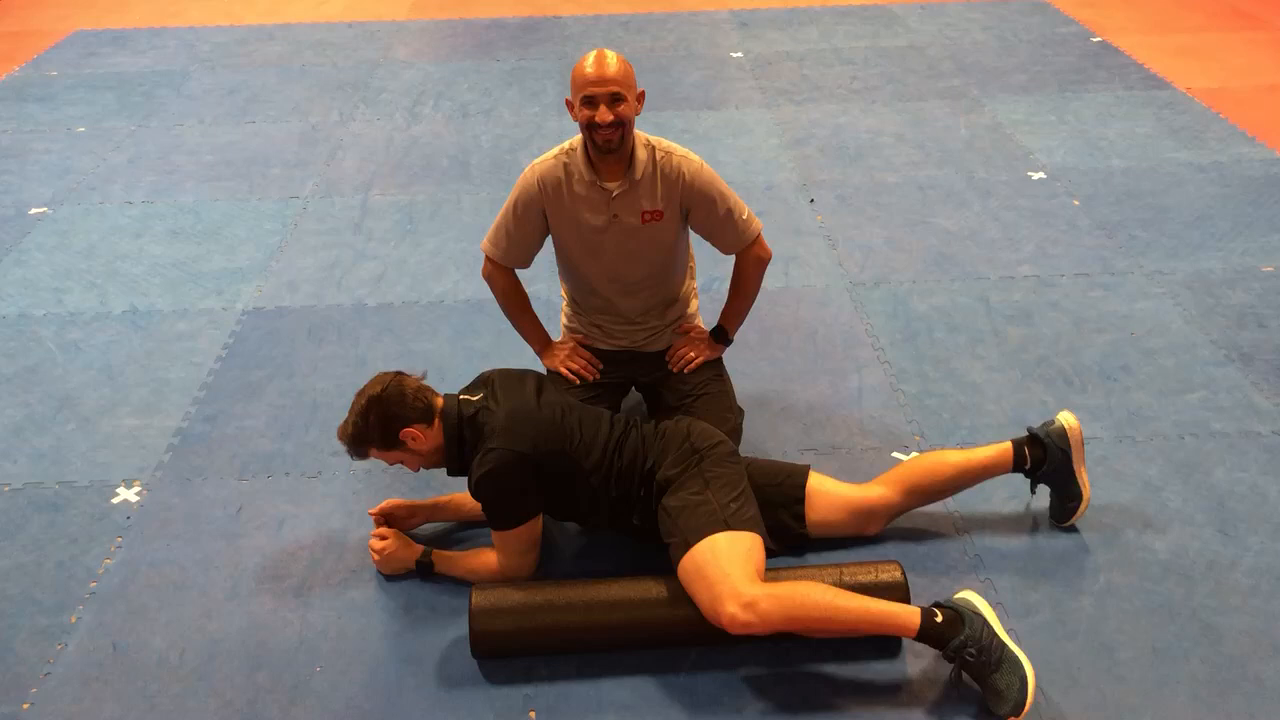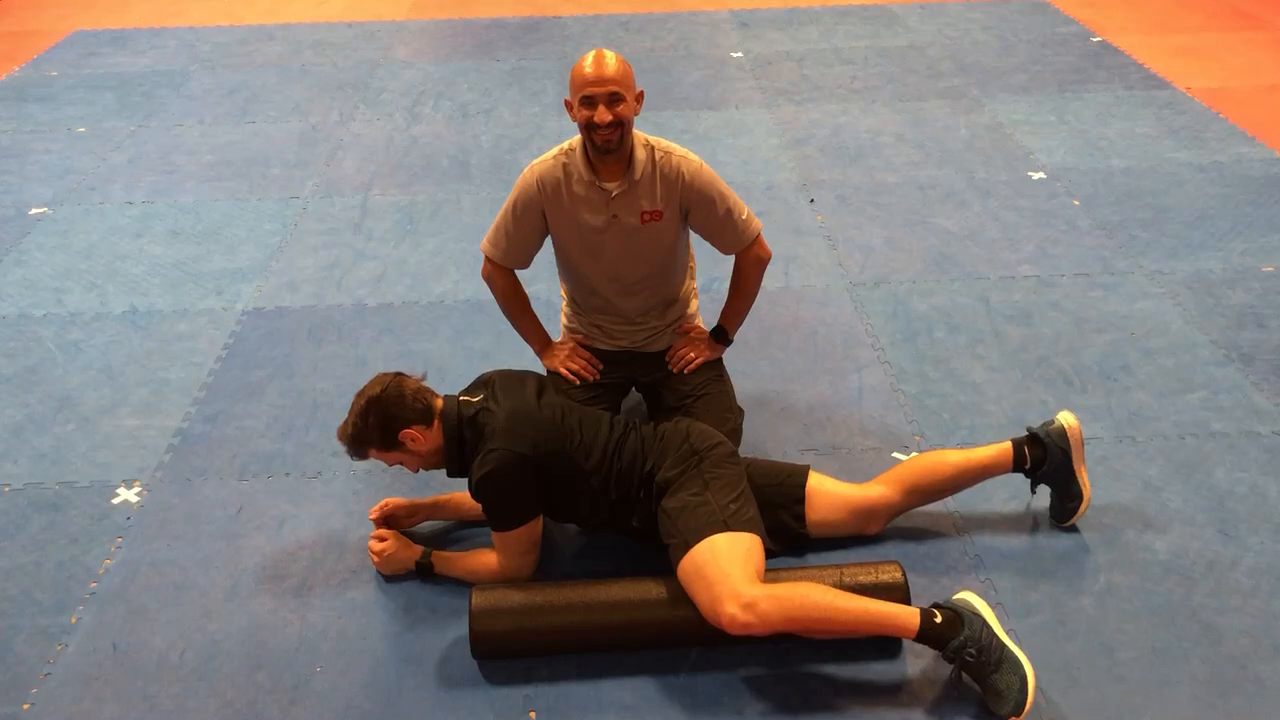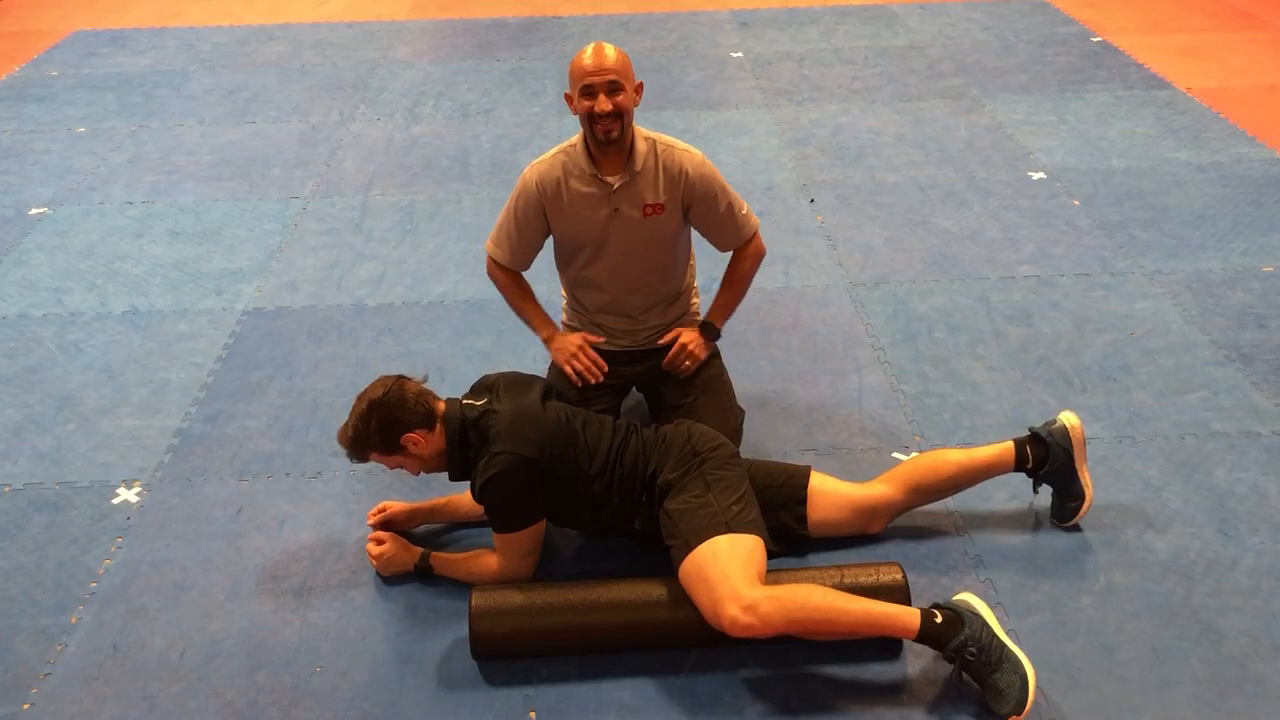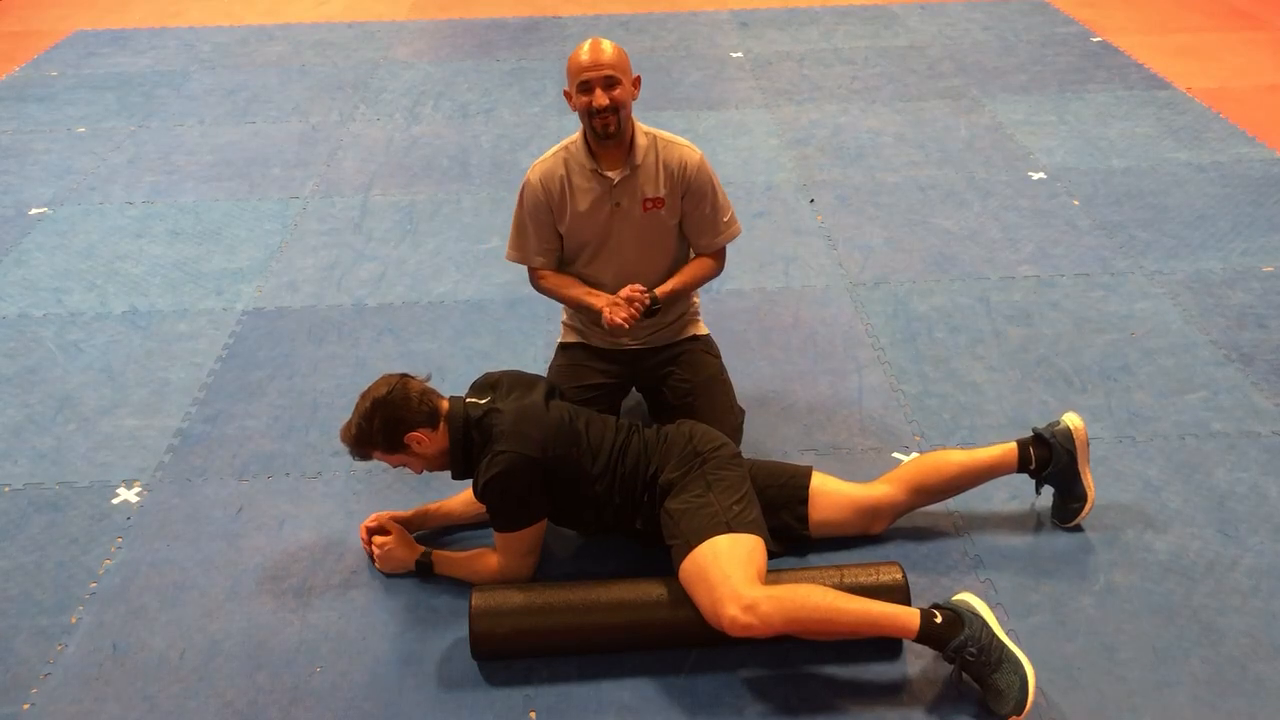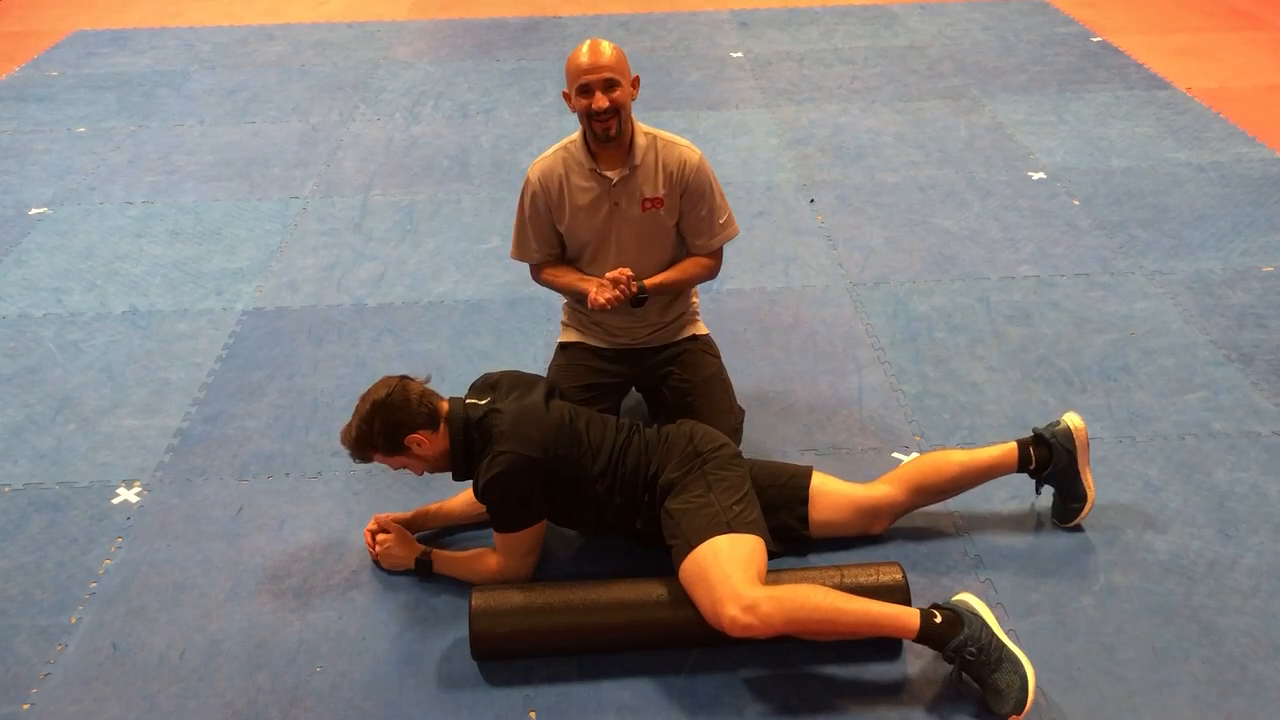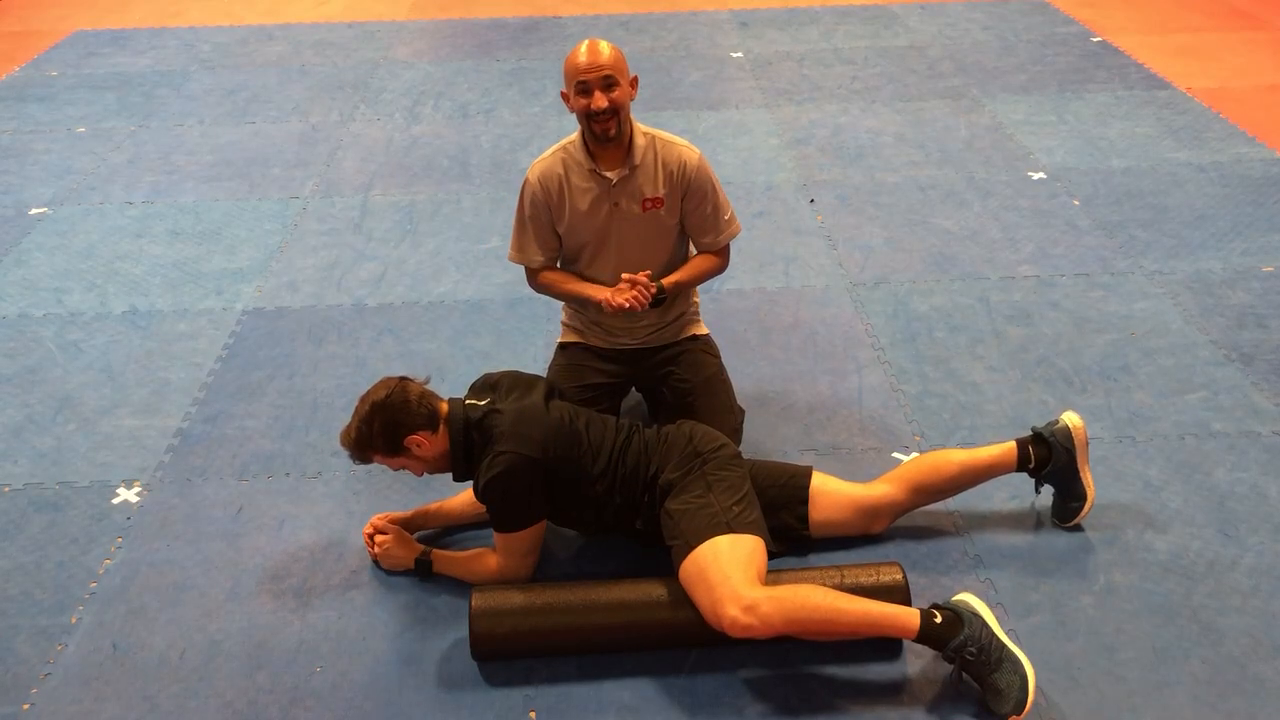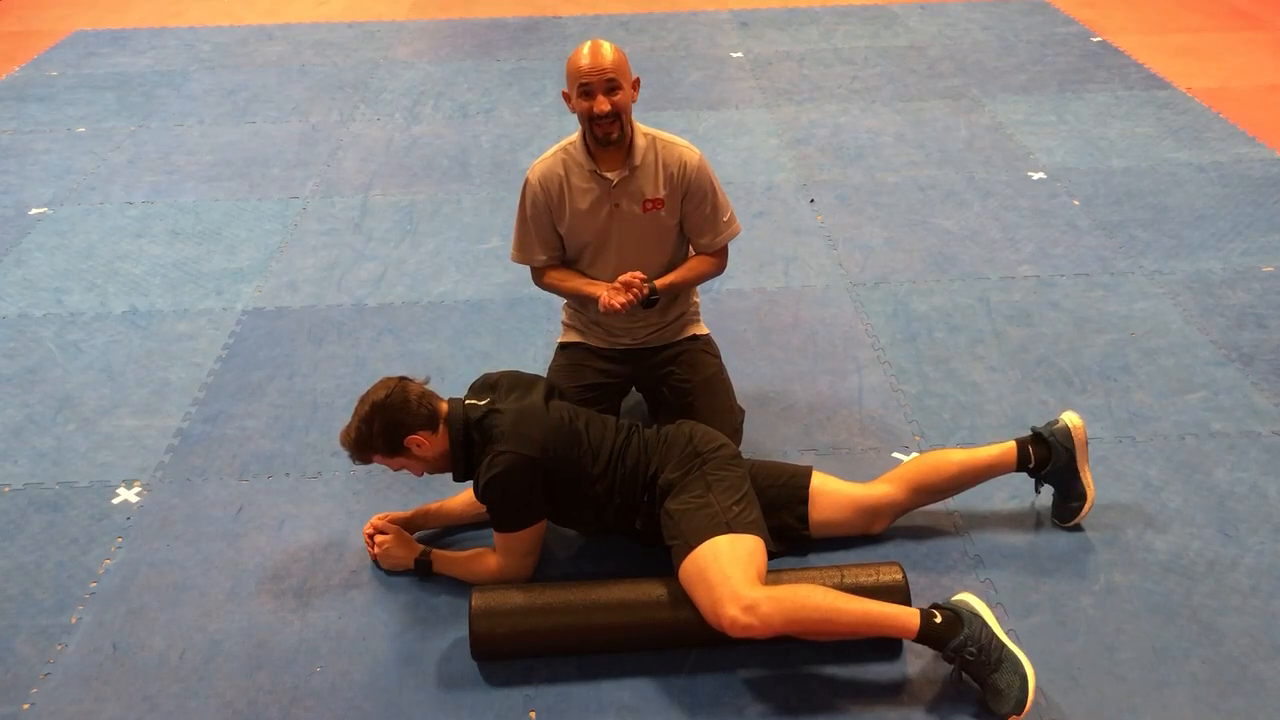
dt=0.5s
person 1, frame 1
left shoulder: (496, 453)
right shoulder: (483, 390)
left elbow: (515, 563)
left wrist: (417, 559)
right wrist: (420, 510)
left hip: (683, 473)
right hip: (688, 456)
left knee: (740, 607)
right knee: (872, 506)
left ankle: (943, 623)
right ankle: (1036, 447)
person 1, frame 2
left shoulder: (496, 454)
right shoulder: (481, 394)
left elbow: (515, 563)
left wrist: (418, 559)
right wrist: (419, 510)
left hip: (682, 474)
right hip: (690, 455)
left knee: (740, 608)
right knee: (874, 505)
left ankle: (942, 625)
right ankle: (1035, 450)
person 1, frame 3
left shoulder: (502, 458)
right shoulder: (484, 395)
left elbow: (515, 565)
left wrist: (417, 562)
right wrist: (416, 513)
left hip: (685, 477)
right hip: (689, 460)
left knee: (741, 612)
right knee: (875, 504)
left ankle: (943, 625)
right ankle: (1038, 448)
person 1, frame 4
left shoulder: (505, 455)
right shoulder: (486, 393)
left elbow: (514, 564)
left wrist: (417, 559)
right wrist: (415, 517)
left hip: (687, 477)
right hip: (692, 457)
left knee: (740, 610)
right knee: (878, 504)
left ankle: (942, 624)
right ankle: (1041, 449)
person 1, frame 5
left shoulder: (507, 456)
right shoulder: (486, 393)
left elbow: (513, 564)
left wrist: (418, 559)
right wrist: (414, 518)
left hip: (686, 476)
right hip: (691, 459)
left knee: (740, 611)
right knee: (877, 505)
left ankle: (941, 625)
right ankle: (1041, 449)
person 1, frame 6
left shoulder: (507, 455)
right shoulder: (486, 393)
left elbow: (513, 565)
left wrist: (418, 559)
right wrist: (413, 517)
left hip: (687, 477)
right hip: (692, 459)
left knee: (740, 611)
right knee: (878, 505)
left ankle: (943, 625)
right ankle: (1041, 448)
person 1, frame 7
left shoulder: (507, 454)
right shoulder: (485, 392)
left elbow: (513, 564)
left wrist: (417, 558)
right wrist: (414, 517)
left hip: (687, 477)
right hip: (689, 460)
left knee: (740, 611)
right knee: (877, 504)
left ankle: (943, 625)
right ankle: (1041, 447)
person 2, frame 1
left shoulder: (682, 171)
right shoulder: (544, 179)
left elbow: (755, 252)
right elbow: (496, 268)
left wrist: (720, 336)
right wrist: (544, 346)
left hip: (674, 339)
right hip: (588, 344)
left ankle: (655, 397)
person 2, frame 2
left shoulder: (681, 171)
right shoulder: (543, 179)
left elbow: (755, 253)
right elbow: (496, 269)
left wrist: (721, 337)
right wrist: (543, 347)
left hip: (674, 340)
right hip: (587, 344)
left ankle: (654, 397)
right ankle: (624, 395)
person 2, frame 3
left shoulder: (684, 166)
right shoulder: (543, 179)
left elbow: (749, 249)
right elbow: (501, 267)
left wrist: (709, 328)
right wrist: (552, 336)
left hip: (674, 336)
right hip: (590, 340)
left ankle: (656, 395)
person 2, frame 4
left shoulder: (683, 161)
right shoulder: (546, 177)
left elbow: (712, 256)
right elbow: (542, 271)
left wrist: (653, 299)
right wrist: (601, 302)
left hip: (675, 334)
right hip: (589, 340)
left ankle: (654, 392)
right ankle: (622, 390)
person 2, frame 5
left shoulder: (683, 162)
right shoulder: (546, 175)
left elbow: (708, 259)
right elbow: (542, 264)
left wrist: (641, 288)
right wrist: (592, 285)
left hip: (674, 333)
right hip: (589, 338)
left ankle: (653, 391)
right ankle: (627, 388)
person 2, frame 6
left shoulder: (682, 161)
right shoulder: (545, 176)
left elbow: (716, 253)
right elbow: (538, 272)
left wrist: (660, 288)
right wrist: (602, 294)
left hip: (674, 332)
right hip: (589, 338)
left ankle: (654, 391)
right ankle: (623, 389)
person 2, frame 7
left shoulder: (683, 162)
right shoulder: (546, 176)
left elbow: (714, 256)
right elbow: (543, 269)
left wrist: (651, 289)
right wrist: (601, 290)
left hip: (674, 332)
right hip: (588, 339)
left ankle: (654, 391)
right ankle: (623, 389)
